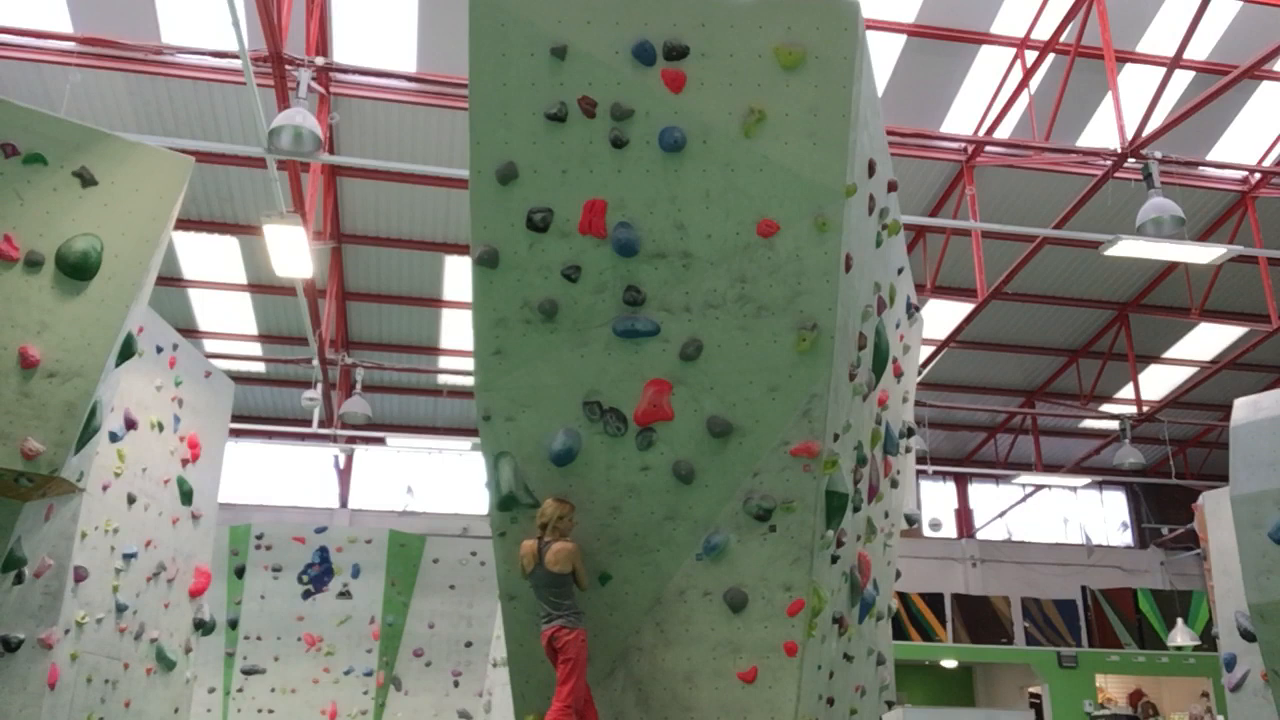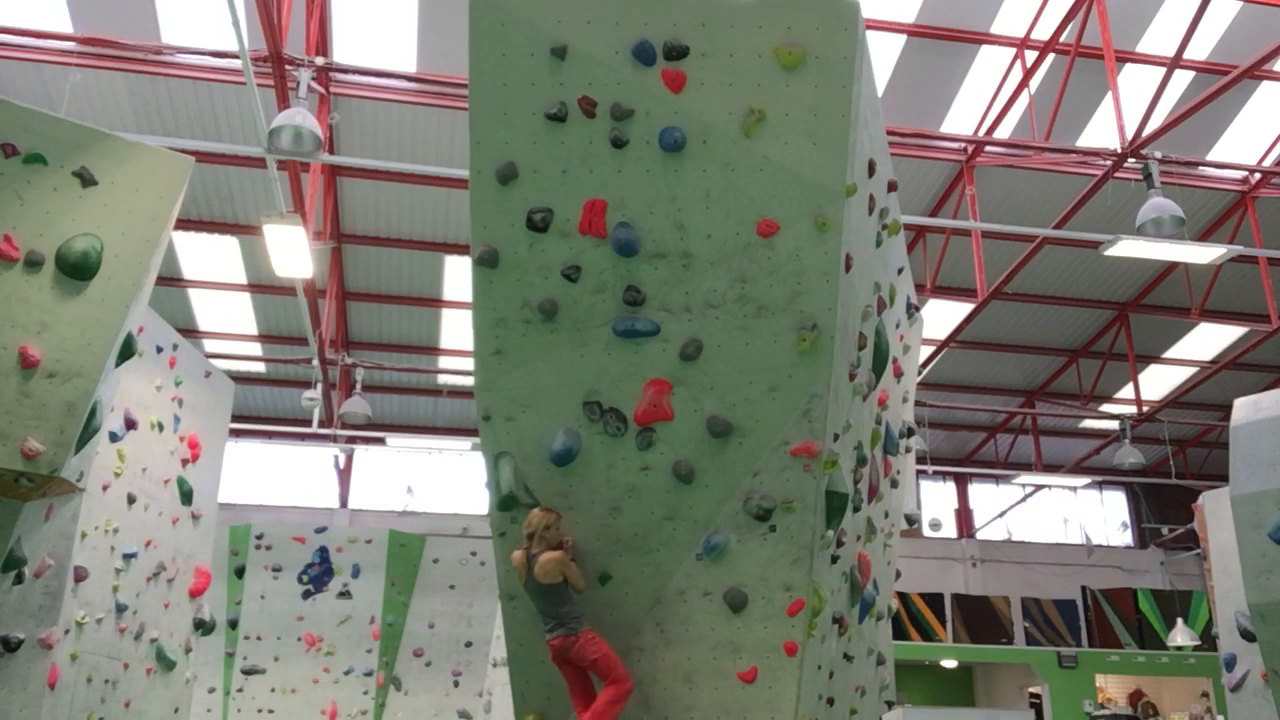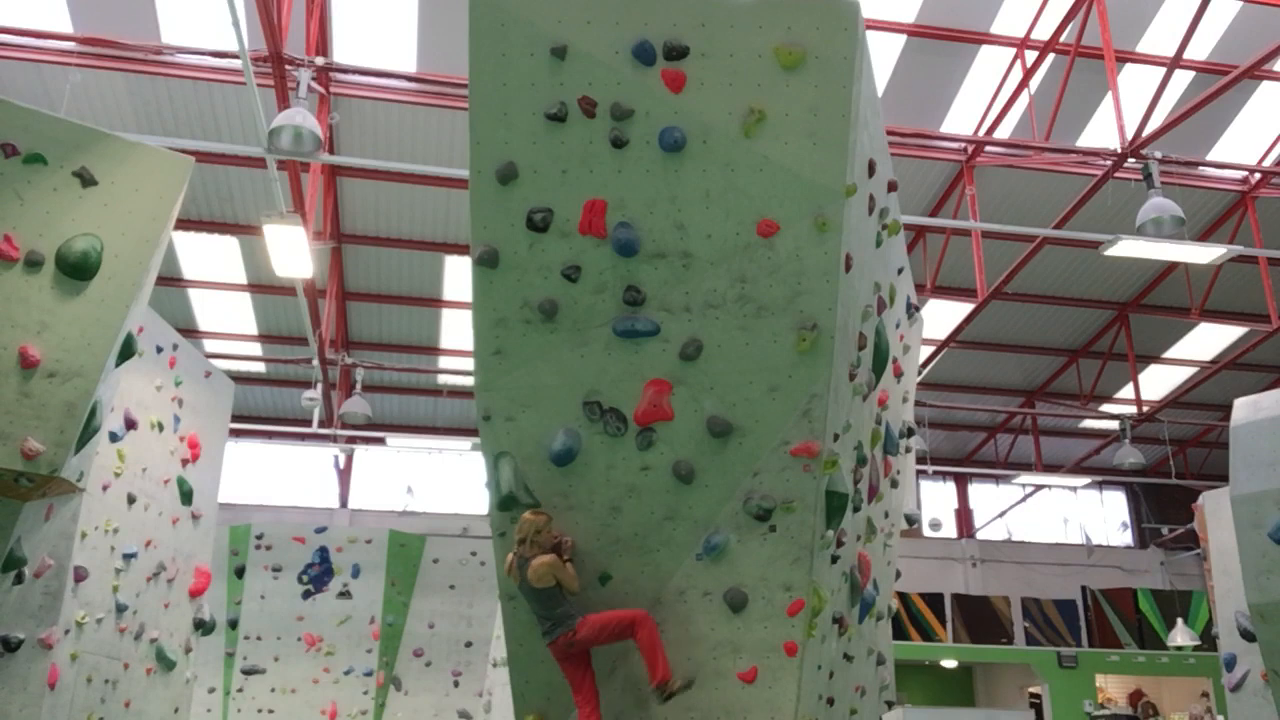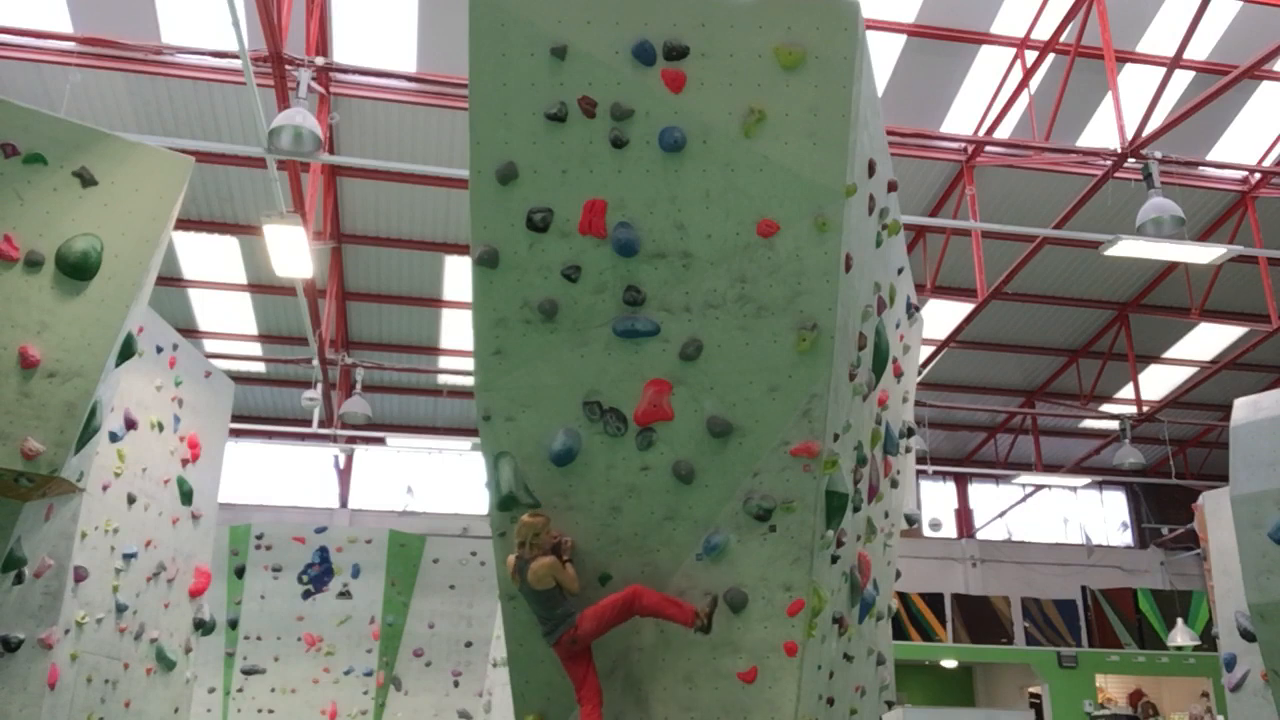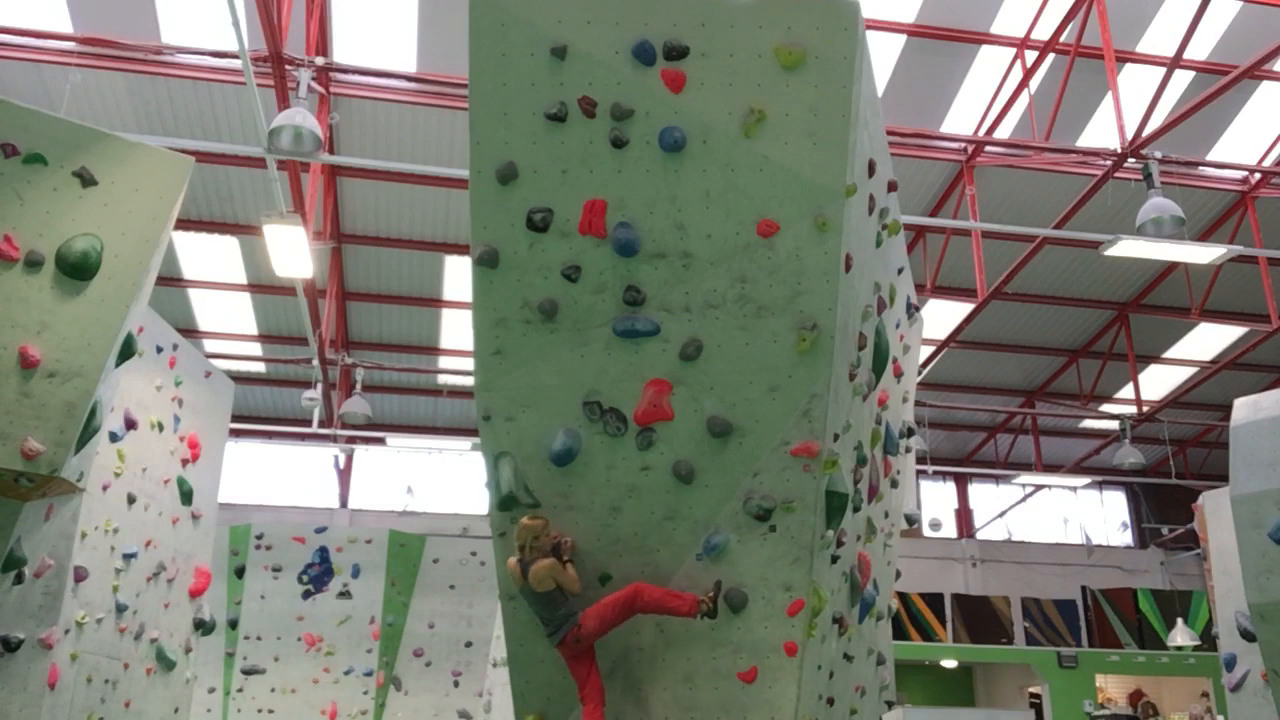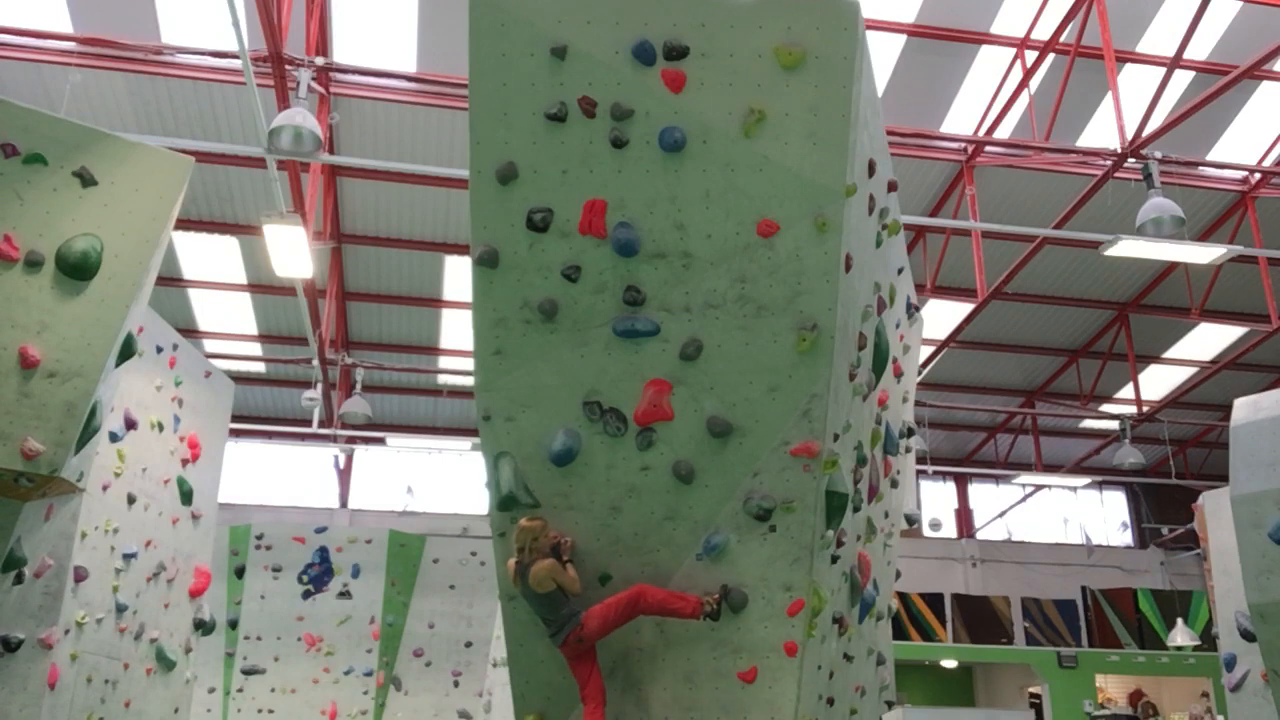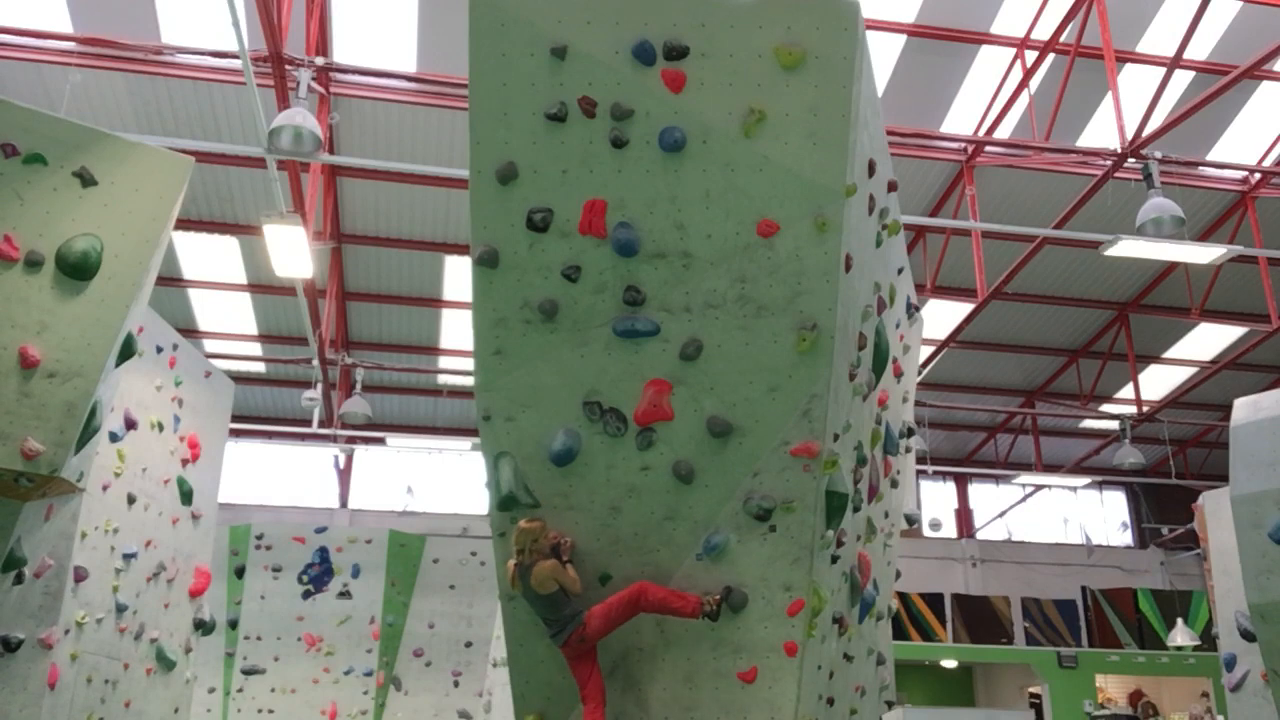
dt=0.2s
person 1, frame 1
left shoulder: (526, 548)
right shoulder: (568, 548)
right elbow: (583, 584)
left hip: (548, 633)
right hip: (569, 630)
left knee: (578, 696)
right knee: (567, 700)
person 1, frame 2
left shoulder: (516, 559)
right shoulder: (555, 557)
right elbow: (579, 586)
right wrist: (569, 557)
left hip: (555, 641)
right hip: (576, 635)
left knee: (584, 703)
right knee: (620, 685)
person 1, frame 3
left shoulder: (511, 561)
right shoulder: (547, 562)
right elbow: (574, 588)
left wrist: (551, 549)
right wrist: (566, 557)
left hip: (556, 642)
right hip: (574, 631)
left knee: (586, 701)
right knee: (640, 619)
right ankle: (662, 684)
person 1, frame 4
left shoulder: (512, 563)
right shoulder: (548, 563)
right elbow: (574, 588)
left wrist: (550, 548)
right wrist: (567, 557)
left hip: (560, 642)
right hip: (576, 630)
left knee: (589, 699)
right knee: (636, 595)
right ankle: (697, 619)
person 1, frame 5
left shoulder: (512, 565)
right shoulder: (547, 565)
right elbow: (575, 588)
left wrist: (551, 549)
right wrist: (566, 557)
left hip: (564, 642)
right hip: (578, 630)
left knee: (591, 699)
right knee: (637, 594)
right ankle: (700, 606)
person 1, frame 6
left shoulder: (512, 567)
right shoulder: (547, 566)
right elbow: (575, 588)
left wrist: (551, 548)
right wrist: (566, 558)
left hip: (566, 642)
right hip: (580, 629)
left knee: (592, 700)
right knee: (639, 596)
right ankle: (703, 607)
person 1, frame 7
left shoulder: (512, 568)
right shoulder: (548, 567)
right elbow: (576, 588)
left wrist: (551, 549)
right wrist: (566, 558)
left hip: (567, 642)
right hip: (583, 628)
left knee: (592, 700)
right knee: (640, 592)
right ankle: (704, 606)
